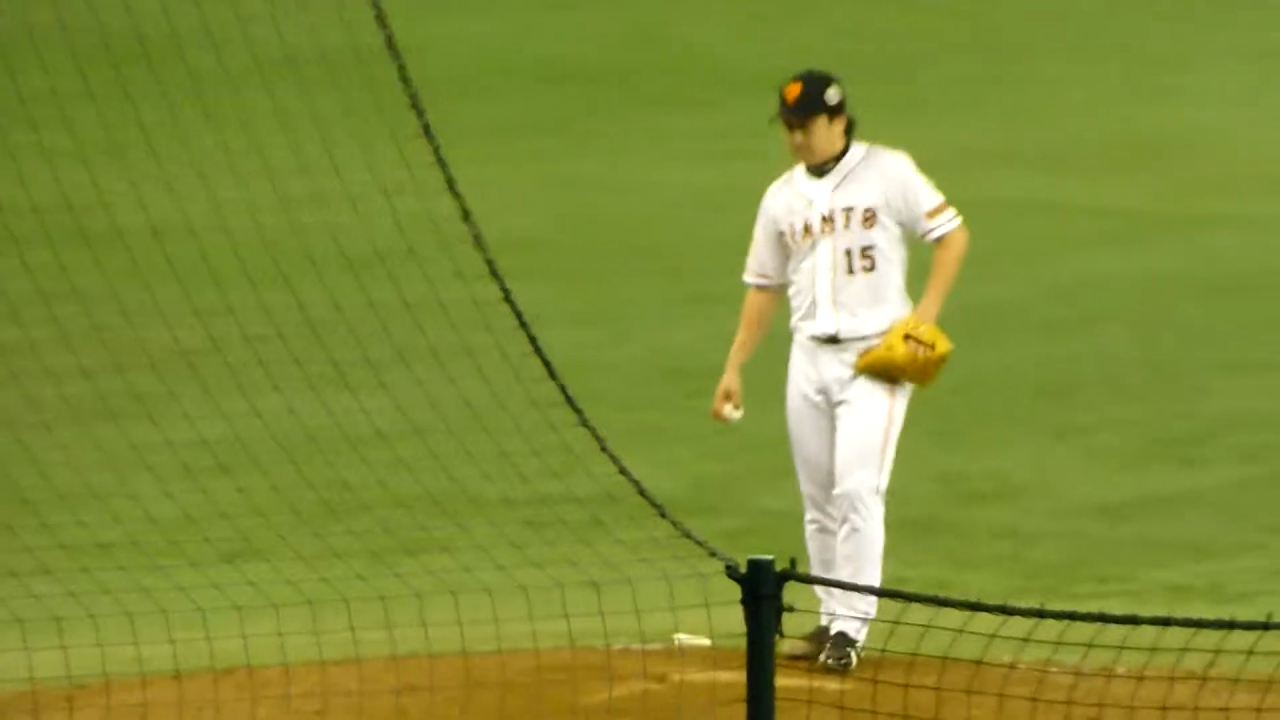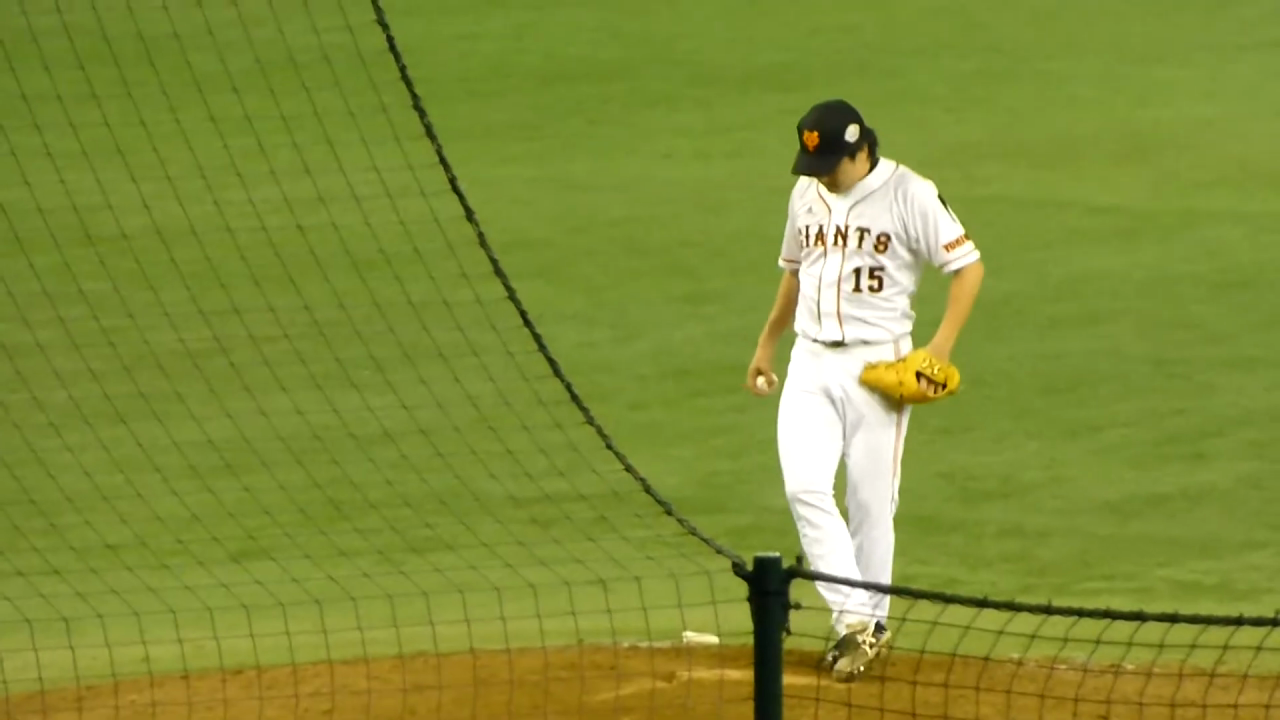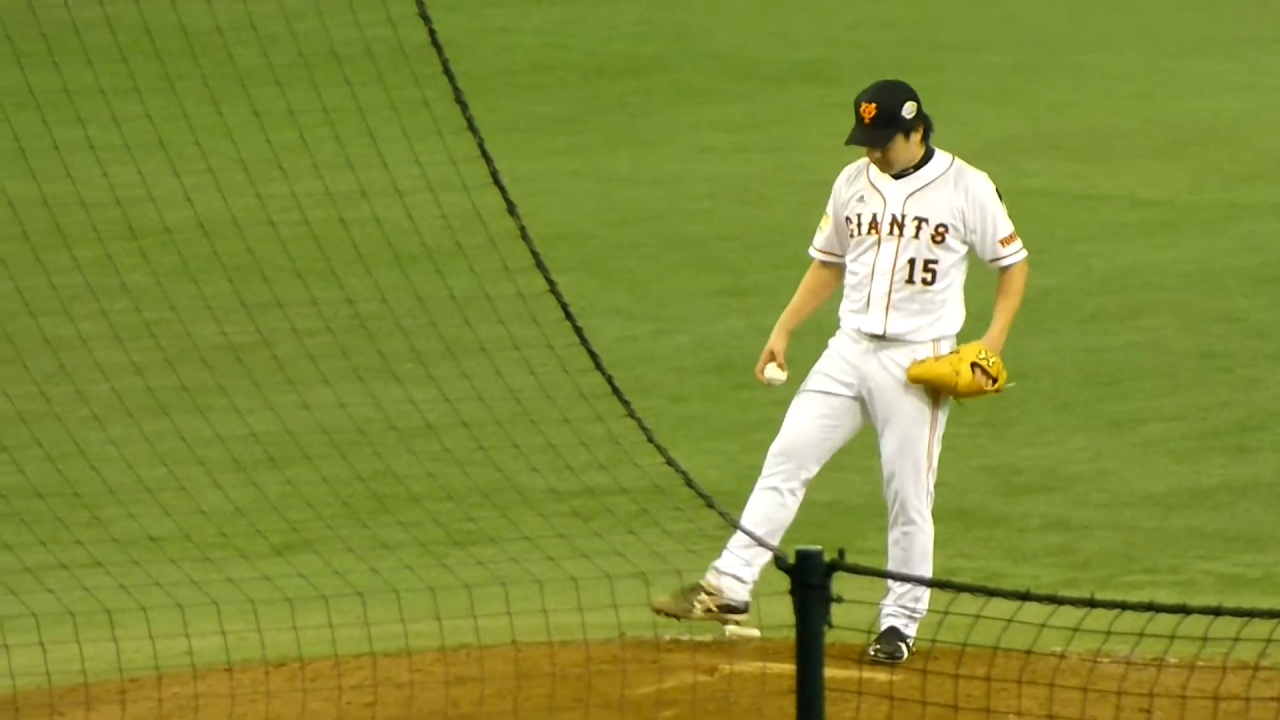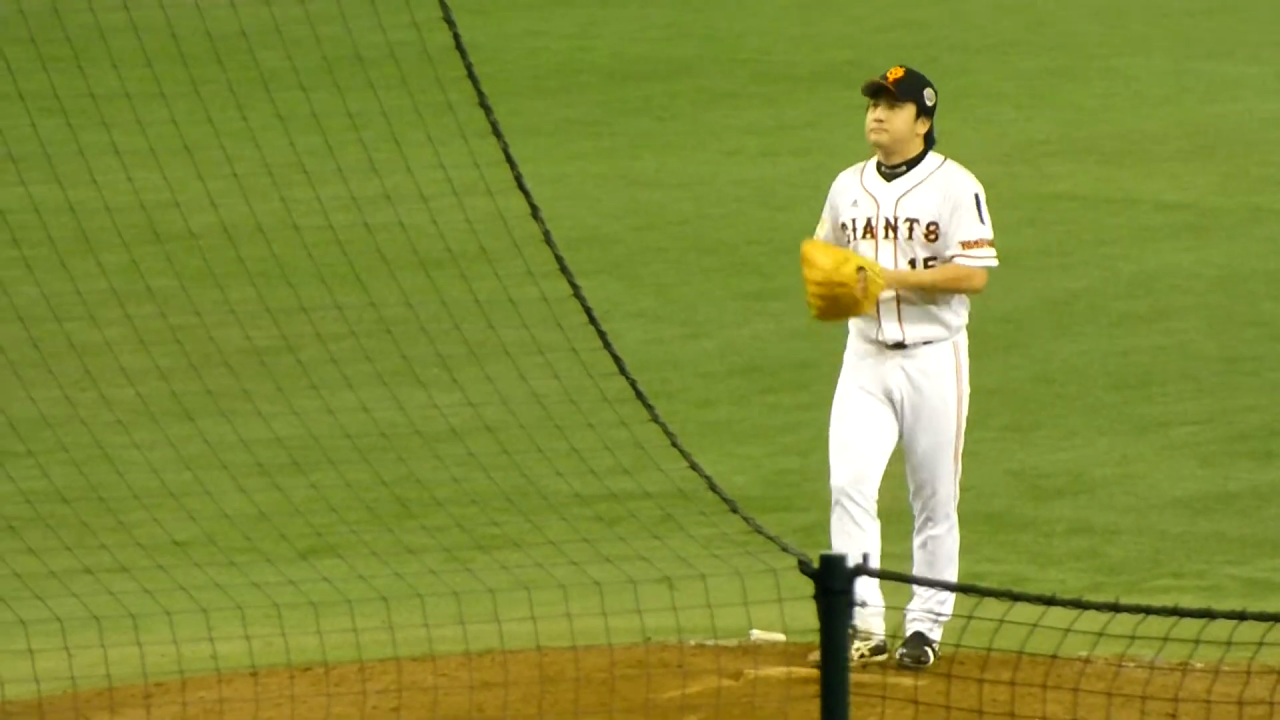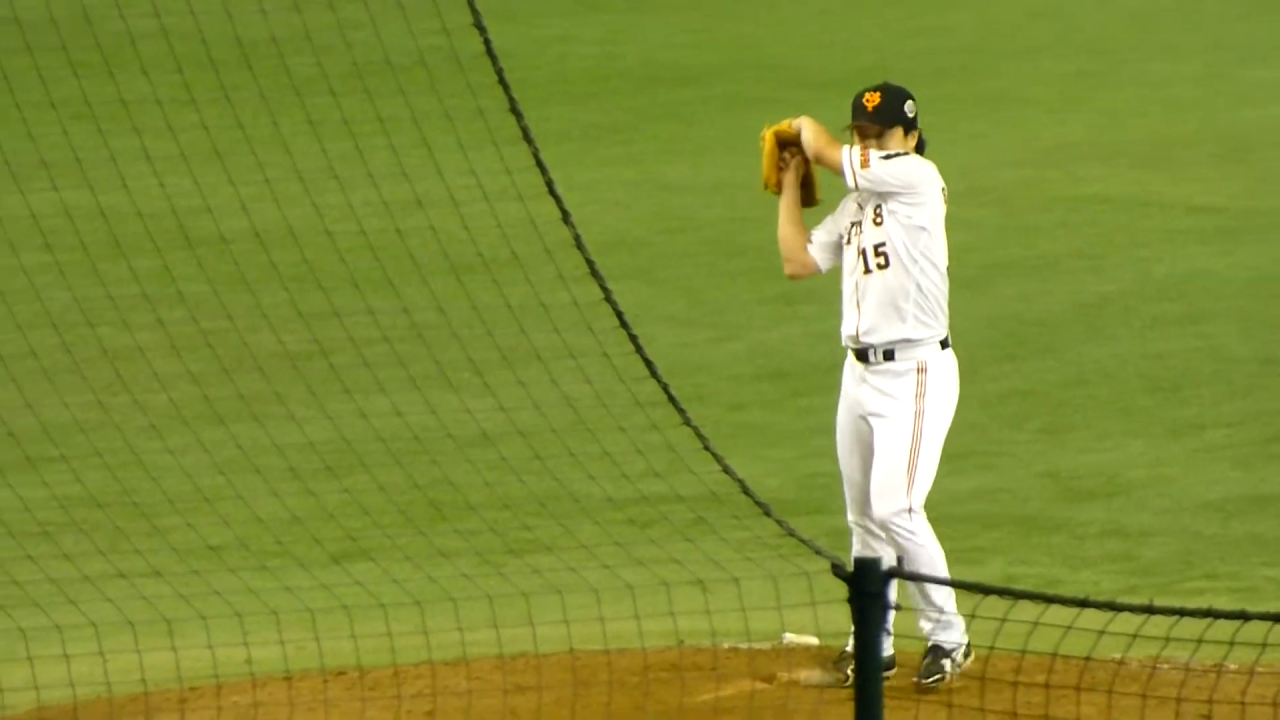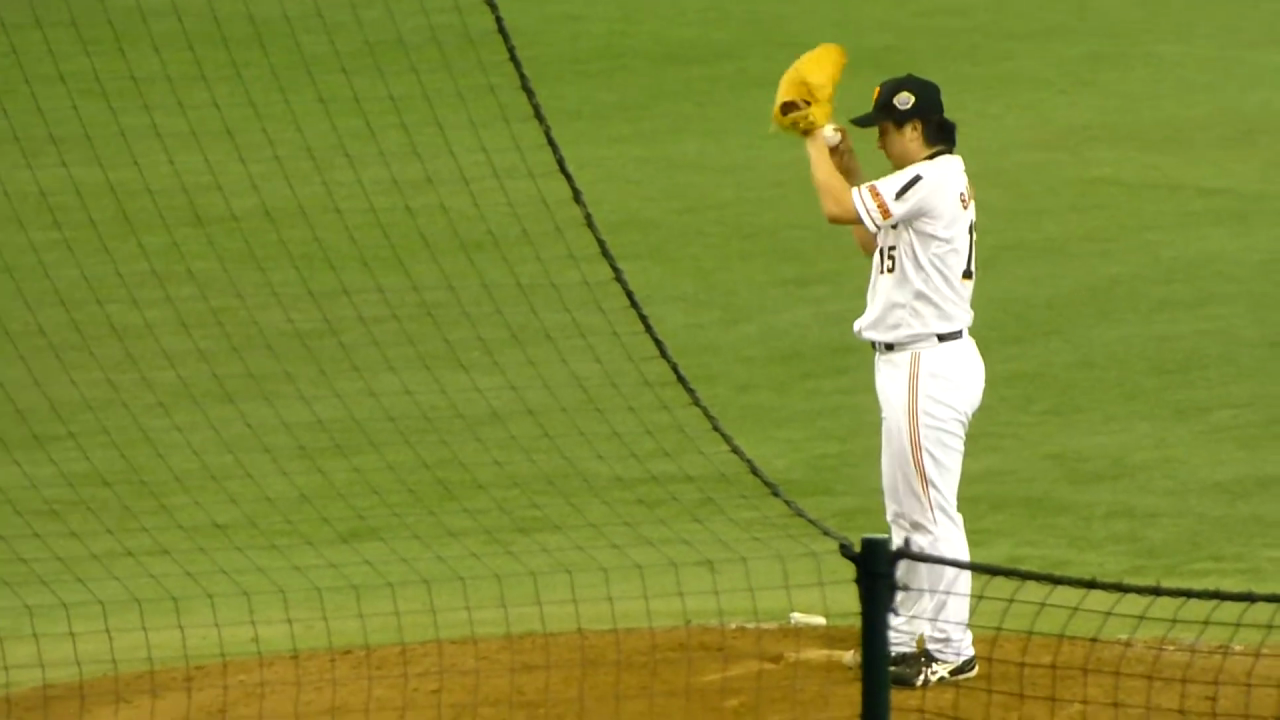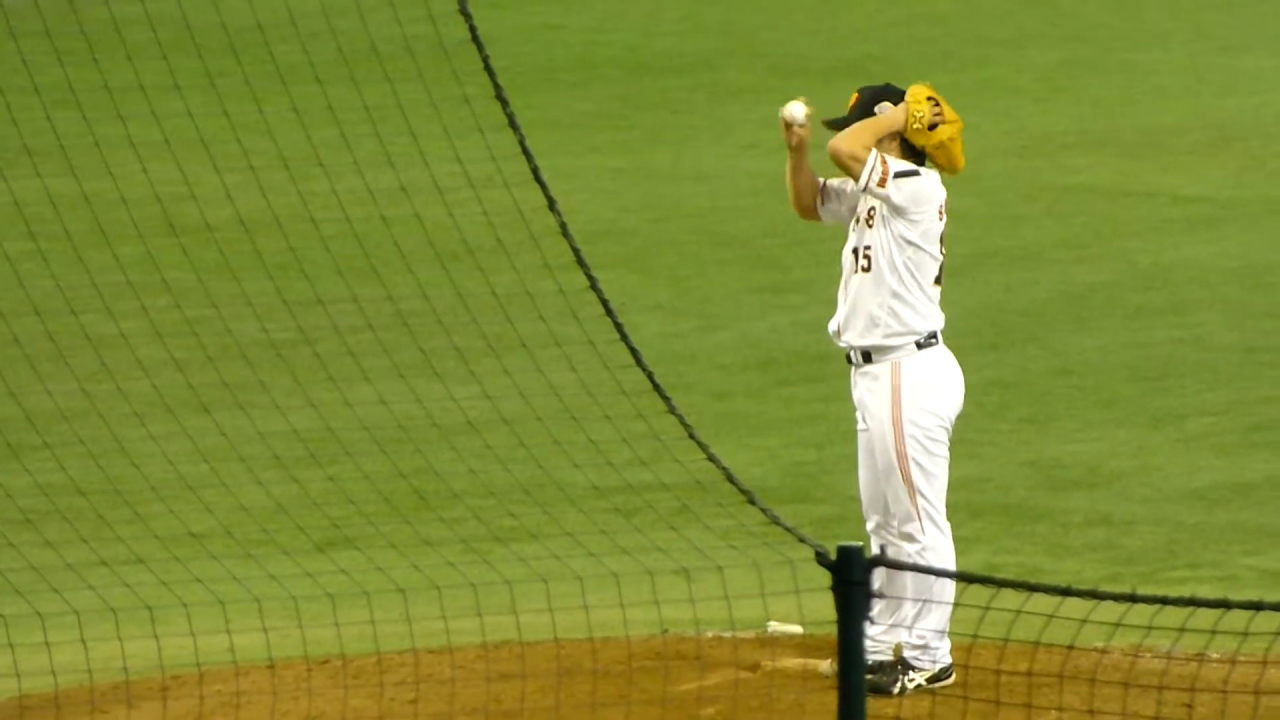
dt=0.7s
person 1, frame 1
left shoulder: (889, 172)
right shoulder: (780, 196)
left elbow: (951, 234)
right elbow: (764, 288)
left wrist: (925, 315)
right wrist: (733, 369)
left hip: (875, 357)
right hip: (809, 358)
left knee: (857, 489)
right knee: (818, 500)
left ankle: (850, 625)
right ankle: (830, 616)
person 1, frame 2
left shoulder: (911, 194)
right shoulder: (805, 193)
left elbow: (968, 268)
left wrist: (940, 348)
right wrist: (766, 343)
left hip: (878, 365)
right hip: (810, 361)
left knee: (871, 504)
right knee: (805, 489)
left ankle: (866, 620)
right ankle: (855, 622)
person 1, frame 3
left shoulder: (965, 187)
right shoulder: (852, 180)
left elbow: (1013, 263)
right elbow: (825, 267)
left wrist: (994, 336)
right wrist: (781, 330)
left hip: (916, 363)
right hip: (846, 353)
left knee: (906, 498)
right knee: (785, 463)
left ankle: (898, 622)
right ankle: (726, 588)
person 1, frame 4
left shoulder: (956, 185)
right shoulder: (847, 186)
left elbow: (974, 274)
left wrist: (889, 277)
left hip: (934, 361)
right hip: (866, 359)
left knee: (934, 503)
right knee: (850, 486)
left ankle: (926, 625)
right ankle: (863, 626)
person 1, frame 5
left shoulder: (918, 177)
right shoulder: (856, 203)
left elbow: (824, 148)
right elbow: (796, 262)
left wrist: (804, 126)
right wrist: (790, 184)
left hip: (917, 374)
right hip: (860, 372)
left knee: (897, 510)
right knee: (866, 519)
left ankle: (947, 637)
right ankle: (872, 647)
person 1, frame 6
left shoulder: (931, 179)
right shoulder: (922, 186)
left elbow: (837, 209)
right elbow: (871, 241)
left wrist: (814, 143)
right wrist: (844, 161)
left hip: (930, 366)
right hip: (909, 364)
left knee: (931, 512)
right knee: (906, 514)
left ankle: (951, 648)
right ankle: (904, 637)
person 1, frame 7
left shoulder: (920, 185)
right shoulder: (871, 188)
left elbow: (845, 148)
right elbow: (808, 204)
left wrist: (907, 113)
right wrist: (798, 148)
left hip: (910, 374)
right hip: (874, 373)
left knee: (918, 522)
right knee: (885, 523)
left ankle: (930, 657)
right ankle: (881, 644)
